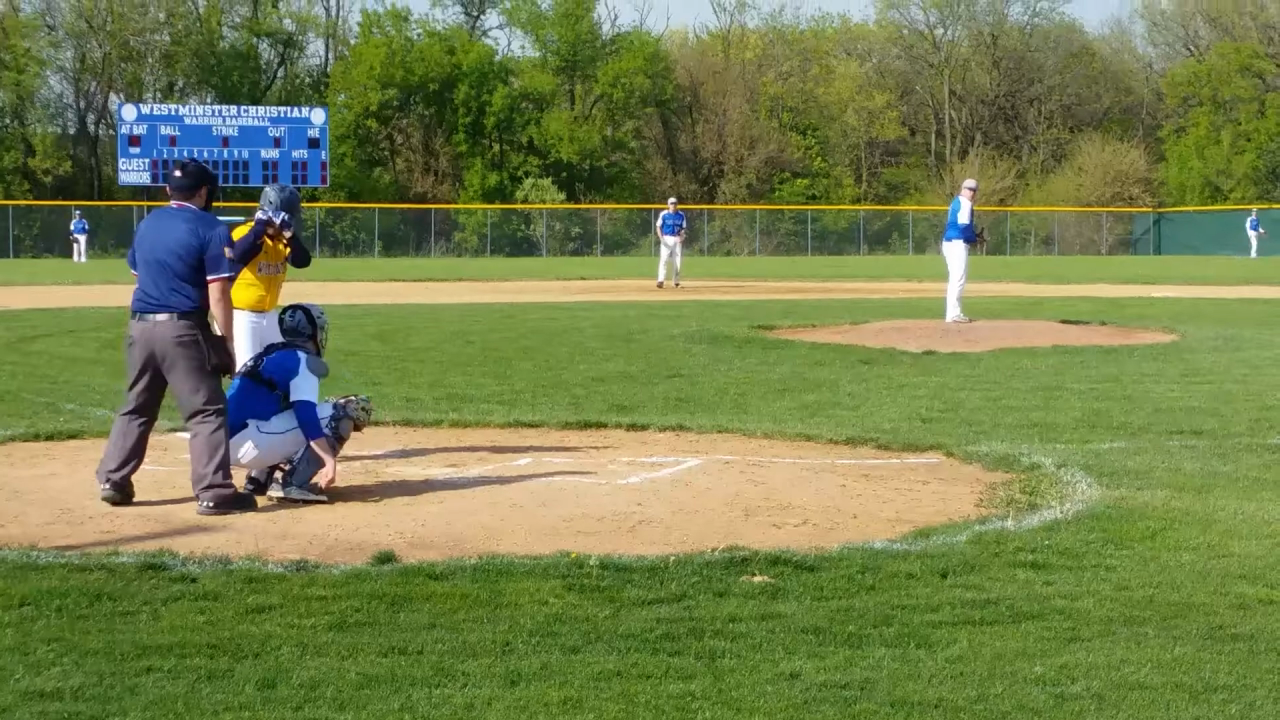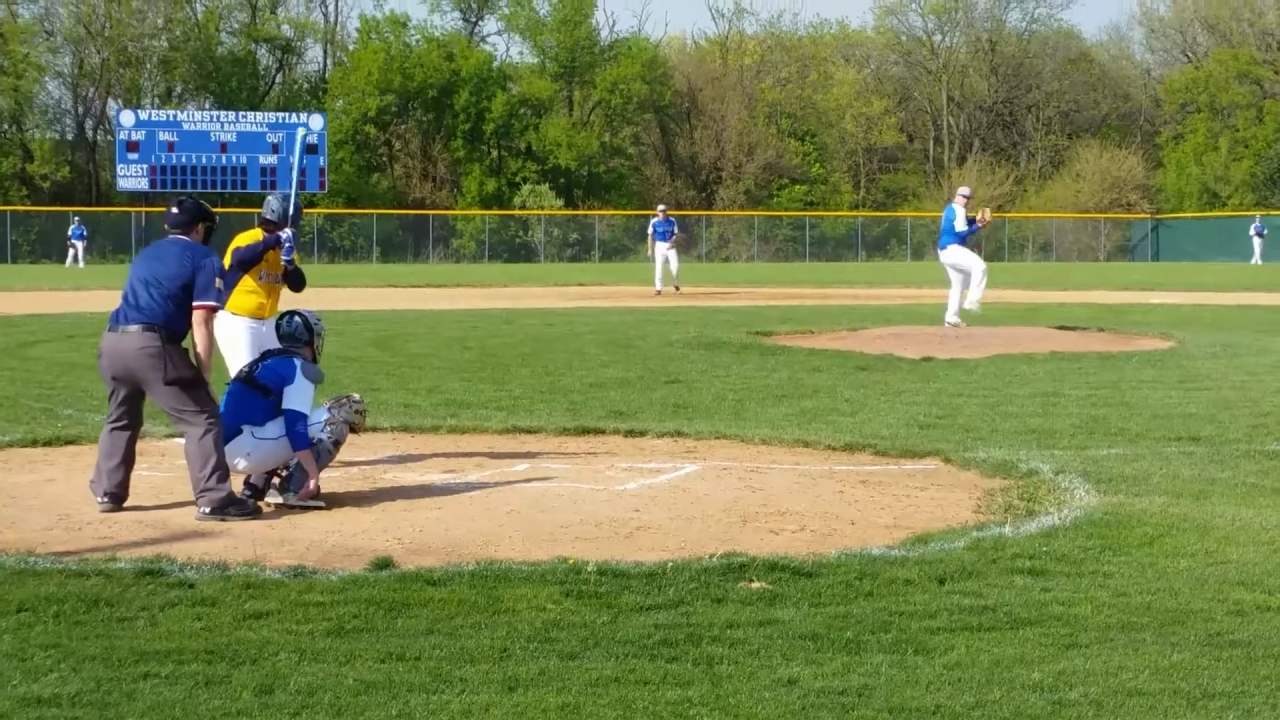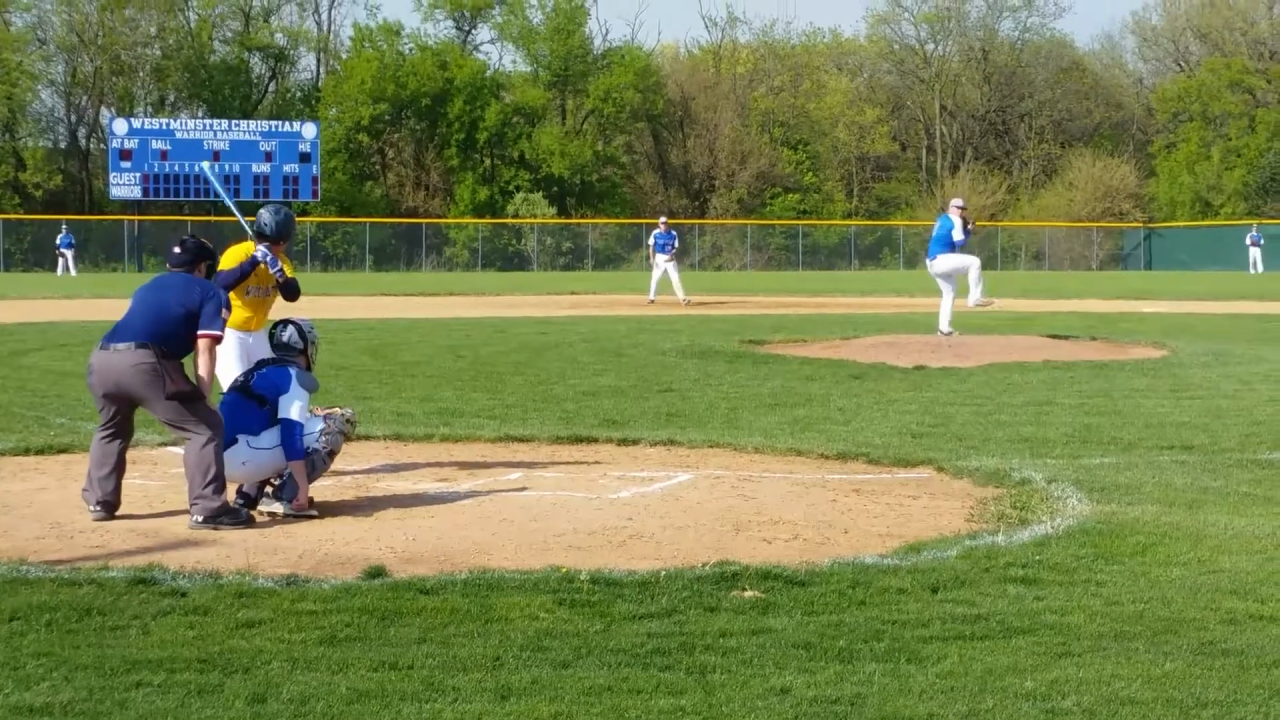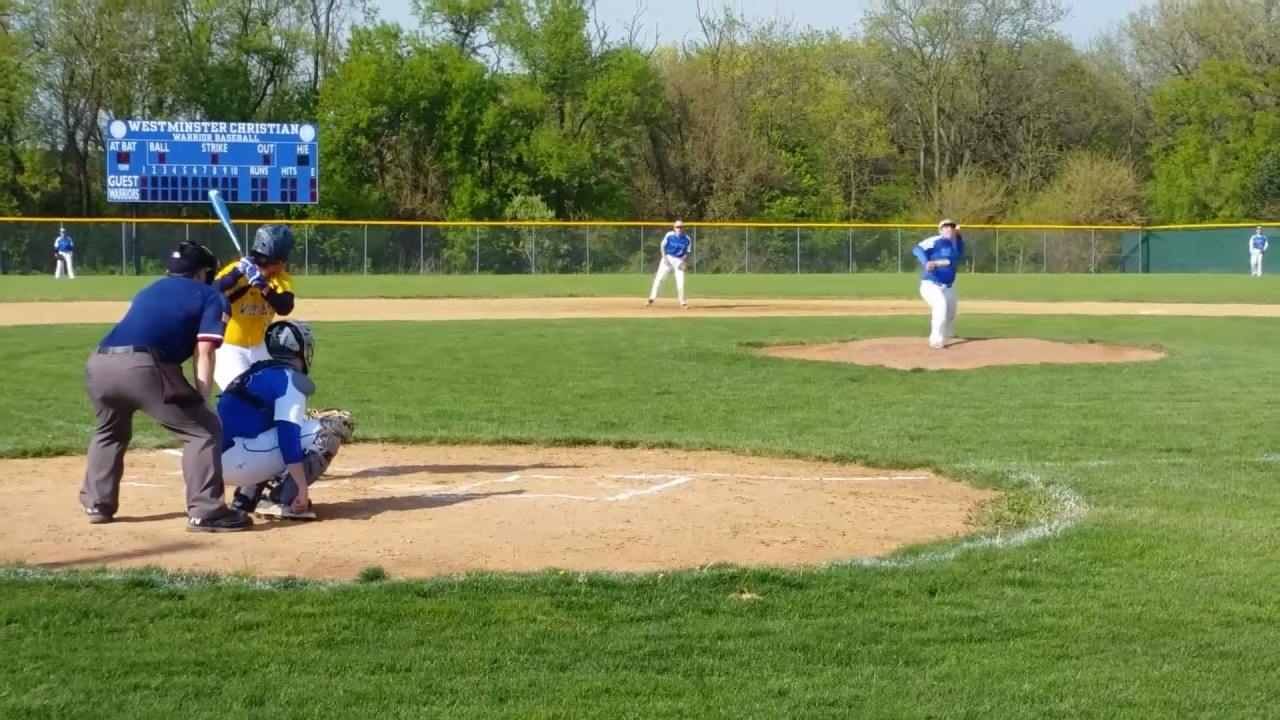
dt=0.5s
person 1, frame 1
left shoulder: (147, 223)
right shoulder: (212, 228)
left elbow: (138, 276)
right elbow: (217, 294)
right wrist: (227, 340)
left hip: (140, 327)
right hip: (182, 330)
left knee: (135, 409)
right knee: (207, 412)
left ankle: (113, 482)
right ankle: (214, 494)
person 1, frame 2
left shoulder: (146, 253)
right shoulder: (205, 259)
right elbow: (201, 323)
right wrist: (203, 376)
left hip: (112, 341)
right hip: (151, 344)
left knee: (120, 419)
right knee: (201, 418)
left ankle: (107, 493)
right ankle: (213, 500)
person 1, frame 3
left shoulder: (149, 286)
right shoulder: (210, 292)
right elbow: (204, 351)
right wrist: (201, 399)
left hip: (101, 360)
right hip: (142, 362)
left knee: (112, 430)
right knee: (205, 427)
left ankle: (100, 502)
right ankle: (207, 510)
person 1, frame 4
left shoulder: (149, 291)
right shoulder: (211, 297)
right elbow: (203, 354)
right wrist: (201, 403)
left hip: (99, 364)
right hip: (141, 366)
left knee: (109, 433)
right knee: (205, 429)
left ankle: (97, 504)
right ankle: (205, 512)
person 2, frame 1
left shoulder: (268, 356)
right shoulder: (302, 360)
right elbow: (306, 415)
right wrist: (329, 460)
left hip: (227, 445)
right hip: (250, 443)
right knee: (338, 414)
left ankle: (258, 479)
right ankle: (291, 485)
person 2, frame 2
left shoulder: (265, 362)
right shoulder: (299, 368)
right elbow: (294, 425)
right wrist: (313, 475)
left hip: (224, 449)
right hip: (245, 448)
right knee: (334, 420)
left ankle: (257, 485)
right ankle: (289, 491)
person 2, frame 3
left shoulder: (258, 371)
right shoulder: (293, 377)
right elbow: (291, 434)
right wrist: (303, 486)
right hip: (241, 457)
right knee: (330, 428)
left ankle: (249, 493)
right ankle: (282, 498)
person 2, frame 4
left shoulder: (256, 373)
right shoulder: (290, 379)
right elbow: (288, 436)
left wrist: (310, 420)
right wrist: (302, 489)
right hip: (237, 461)
right knee: (327, 432)
left ankle: (247, 496)
right ankle: (280, 501)
person 3, frame 1
left shoulder: (282, 239)
right shoulder: (245, 232)
left elbow: (302, 261)
right elbow: (237, 254)
left wrist: (288, 232)
right wrist: (260, 224)
left hip: (268, 316)
right hip: (238, 316)
person 3, frame 2
left shoulder: (284, 247)
right shoulder: (247, 239)
left elbow: (298, 285)
right elbow: (239, 259)
left wrist: (289, 263)
right wrist: (275, 239)
left hip: (265, 323)
right hip: (235, 322)
person 3, frame 3
left shoulder: (280, 260)
right shoulder: (237, 253)
left elbow: (292, 295)
right elbow: (220, 283)
left wrist: (280, 275)
right wrist: (253, 261)
left hip: (256, 334)
right hip: (226, 333)
person 3, frame 4
left shoulder: (282, 279)
right shoulder: (235, 270)
left elbow: (285, 308)
left wrist: (263, 287)
right wrist: (237, 273)
left hip: (256, 348)
right hip: (226, 348)
